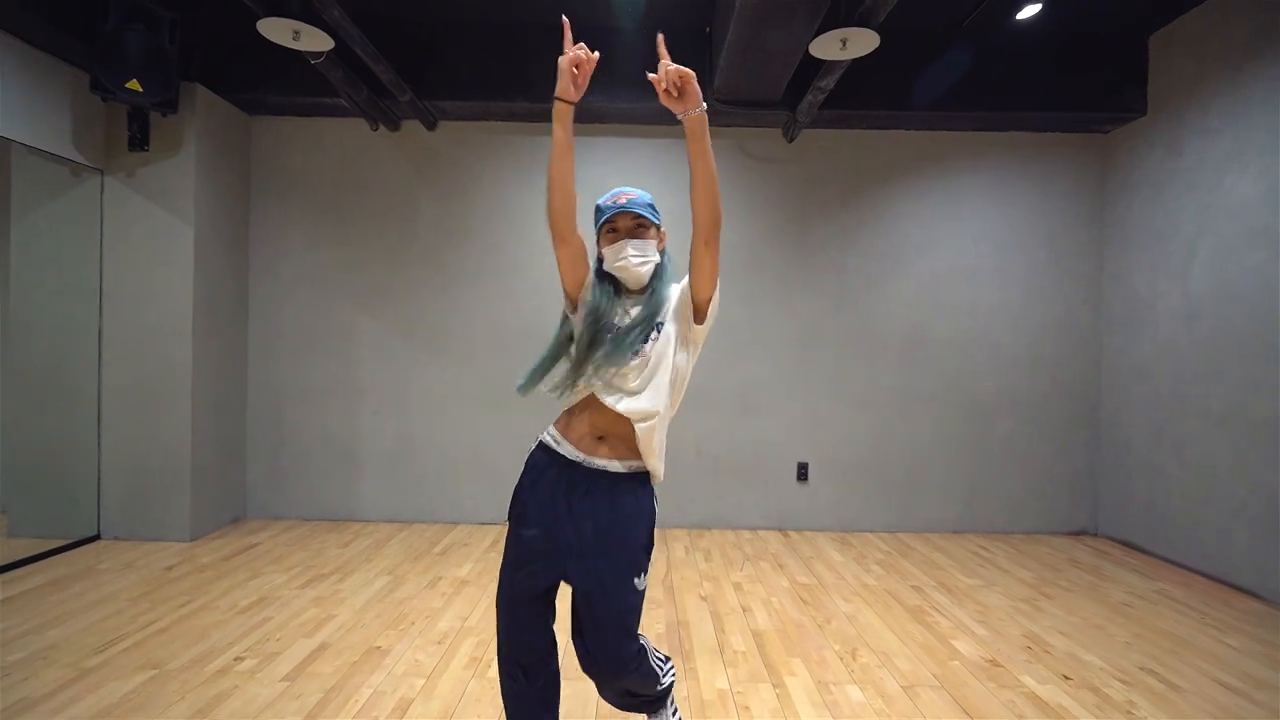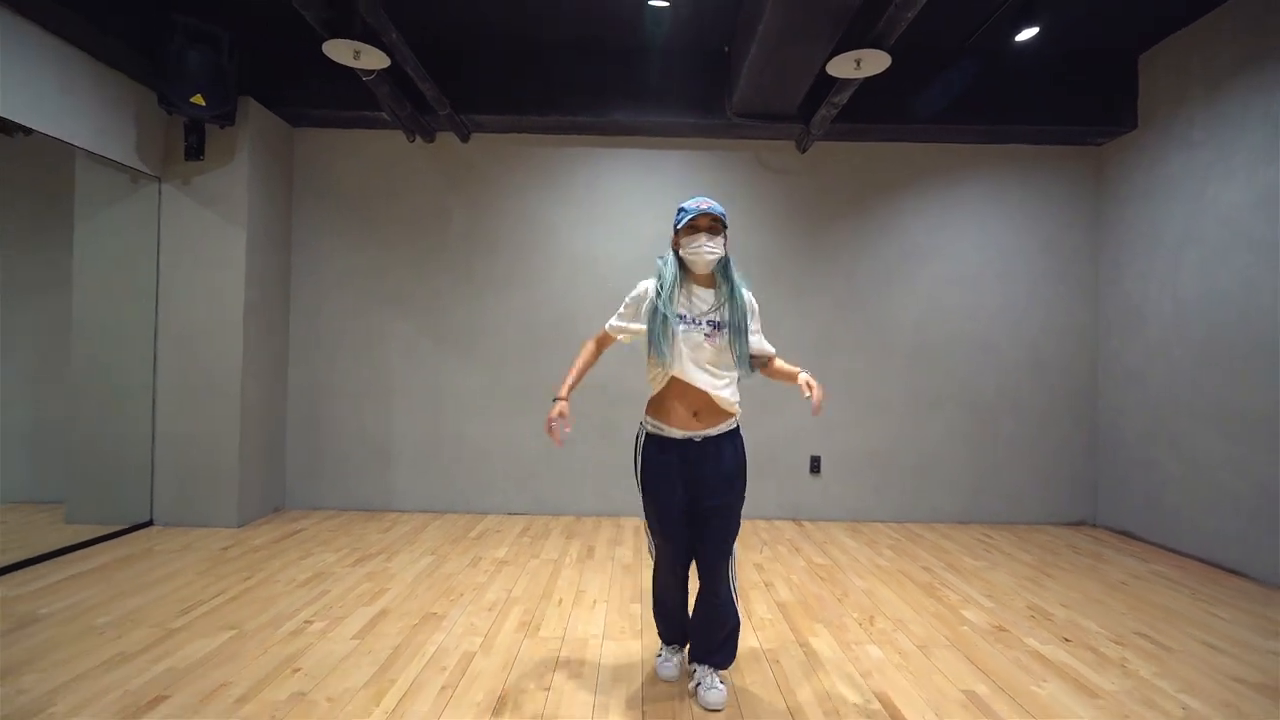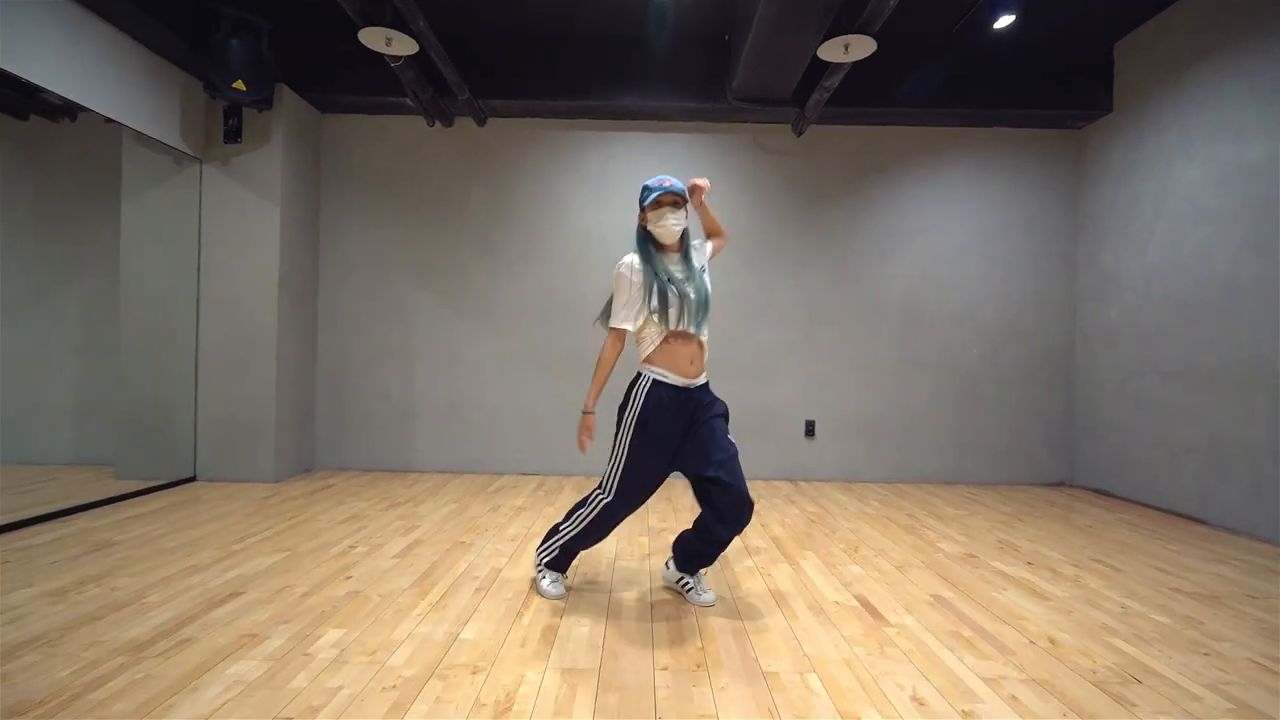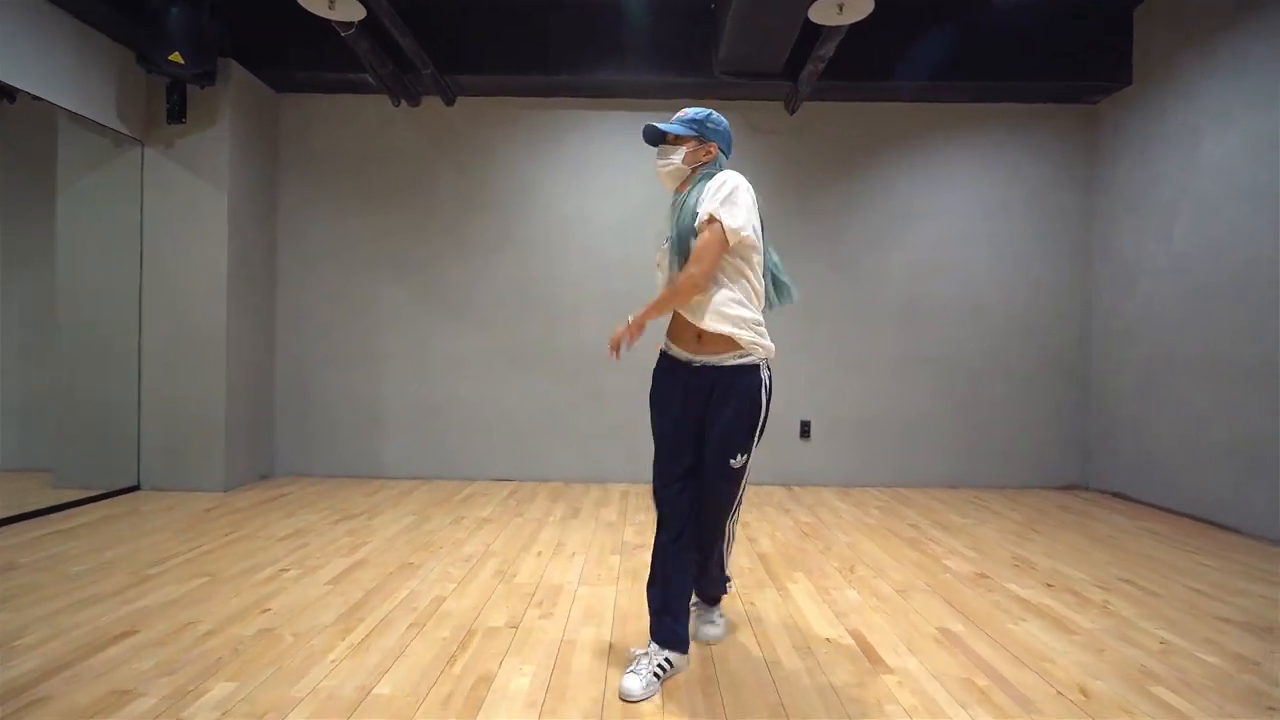
dt=0.7s
person 1, frame 1
left shoulder: (684, 309)
right shoulder: (589, 300)
left elbow: (706, 229)
right elbow: (561, 225)
left hip: (623, 492)
right hip: (554, 476)
left knee: (608, 646)
right knee: (521, 627)
person 1, frame 2
left shoulder: (741, 301)
right shoulder: (651, 294)
left elbow: (760, 358)
right elbow: (602, 340)
left wrist: (798, 374)
right wrist: (564, 393)
left hip: (721, 448)
right hip: (663, 447)
left knee: (716, 560)
right knee: (671, 558)
left ankle: (707, 661)
right ankle: (672, 641)
person 1, frame 3
left shoulder: (695, 257)
right shoulder: (636, 267)
left elbow: (719, 236)
right elbow: (617, 341)
right wrist: (588, 408)
left hip: (698, 401)
right hip: (654, 397)
left knee: (734, 505)
right knee: (618, 494)
person 1, frame 4
left shoulder: (728, 186)
right shoulder: (694, 208)
left elbow: (695, 277)
left wrist: (636, 321)
left hip: (734, 379)
right hip: (676, 373)
left knee: (711, 507)
right knee: (675, 507)
left ankle: (709, 596)
right ankle: (666, 646)
